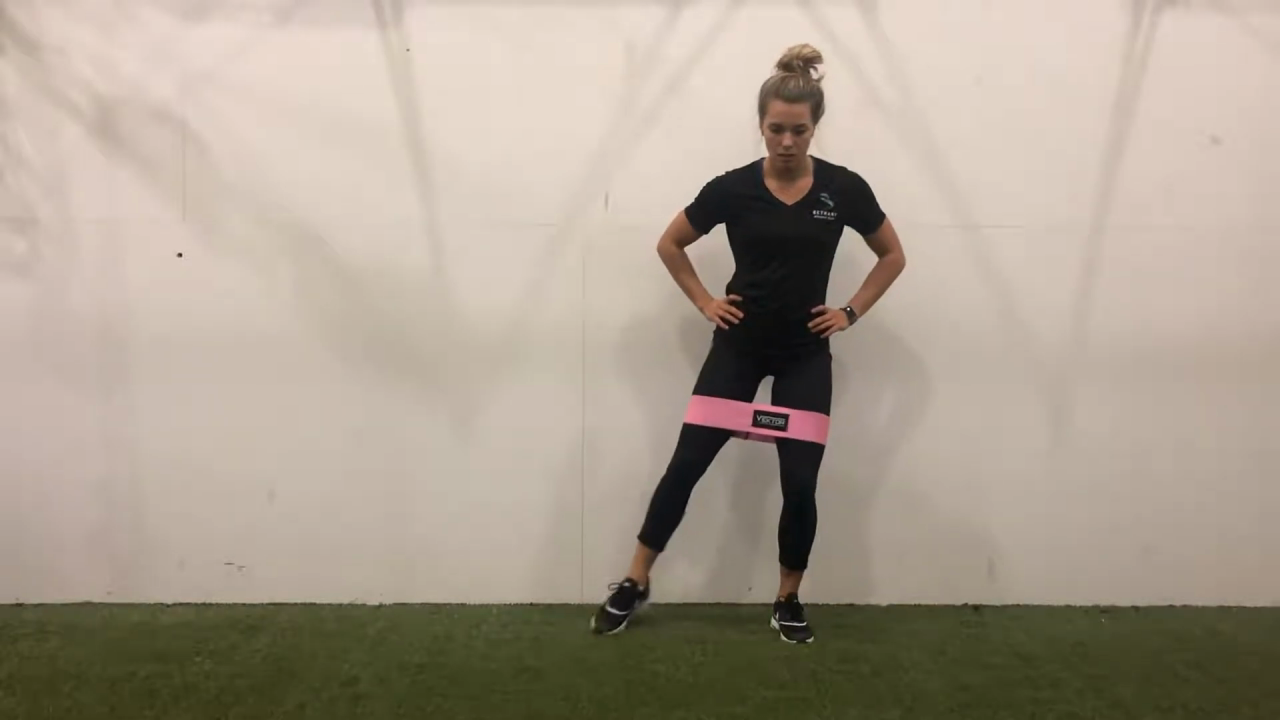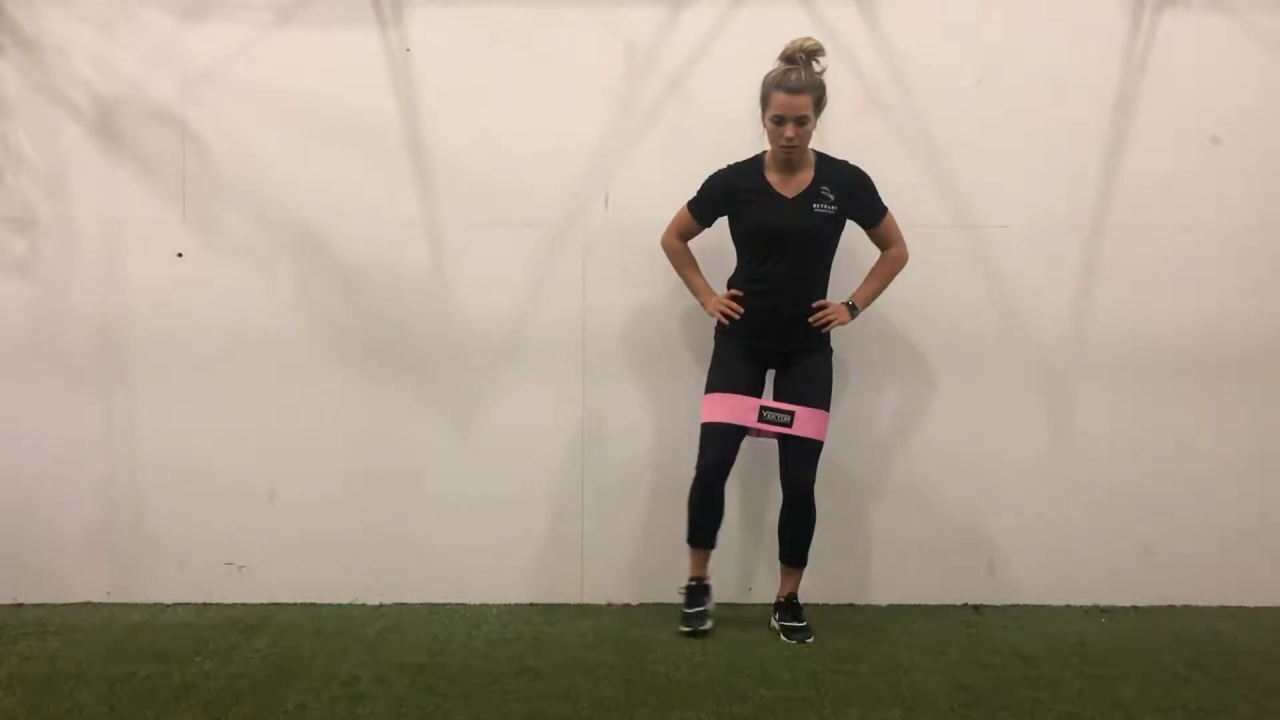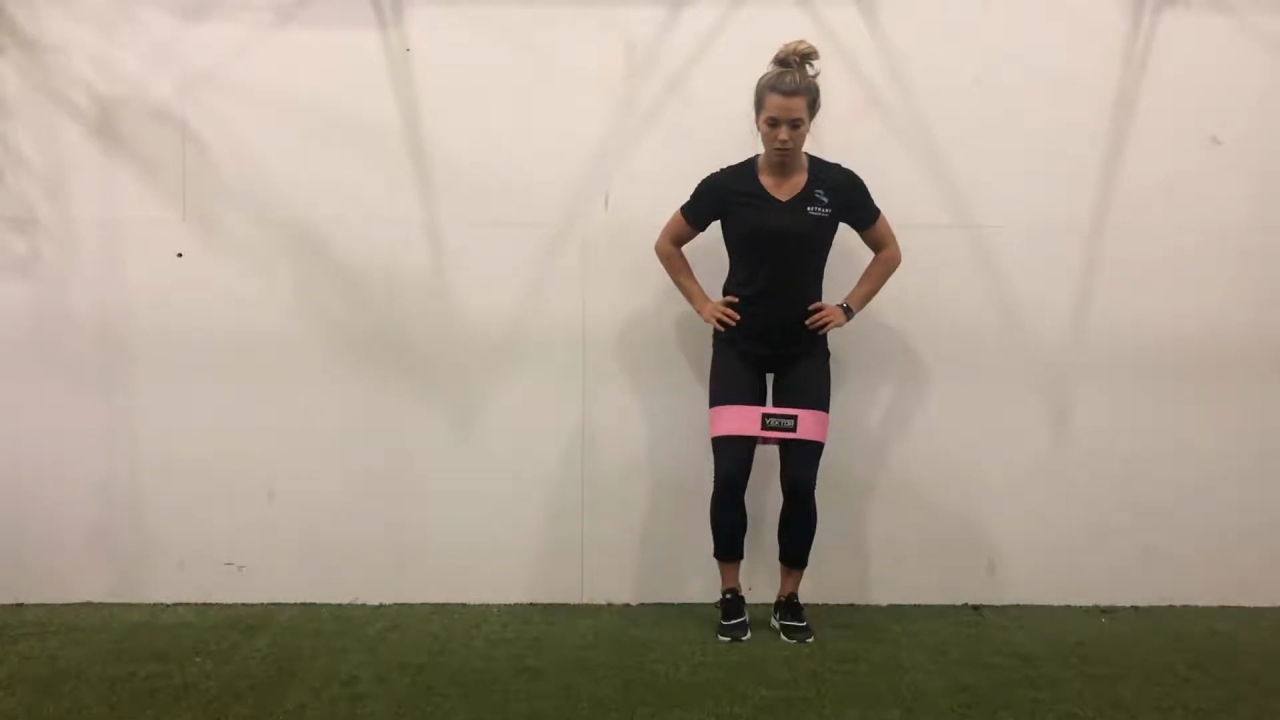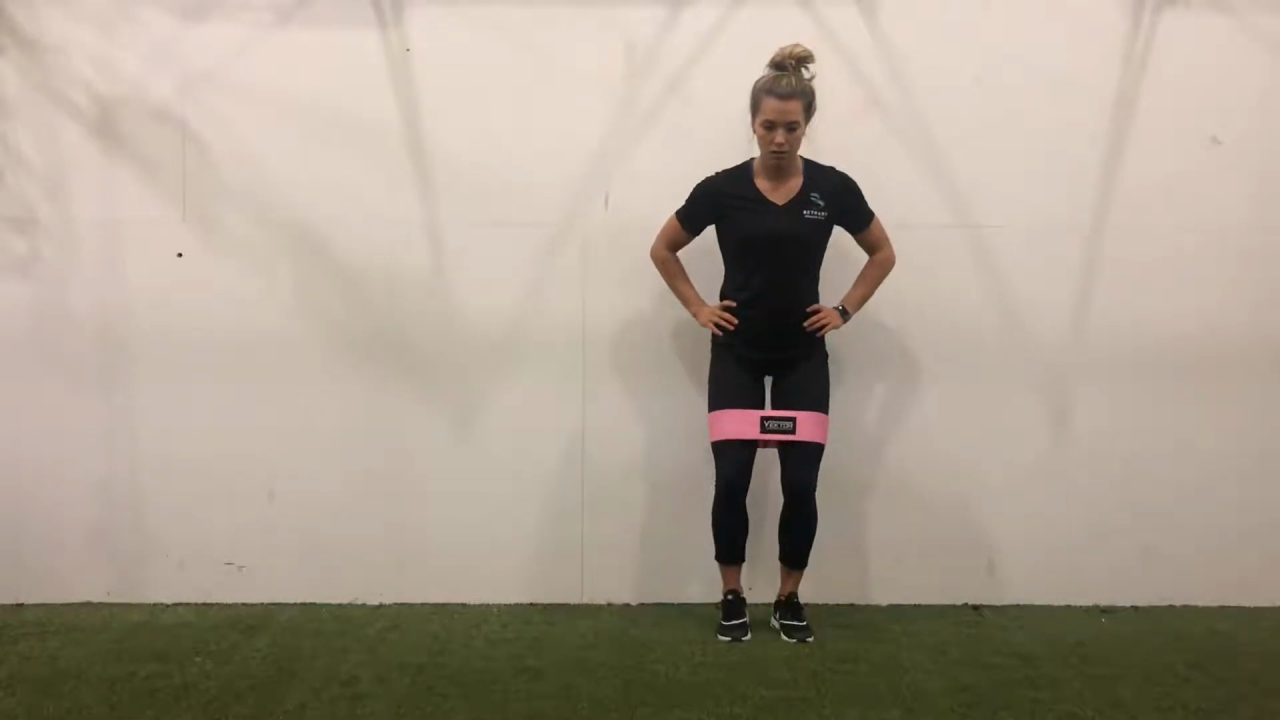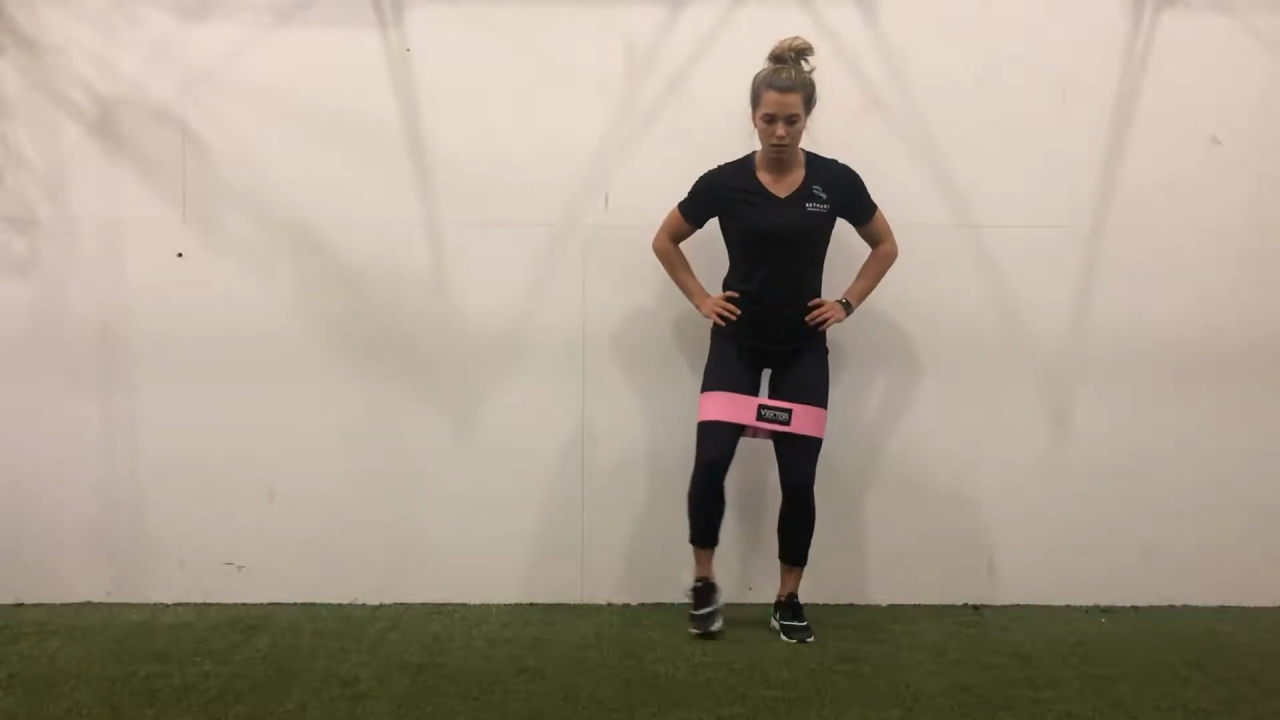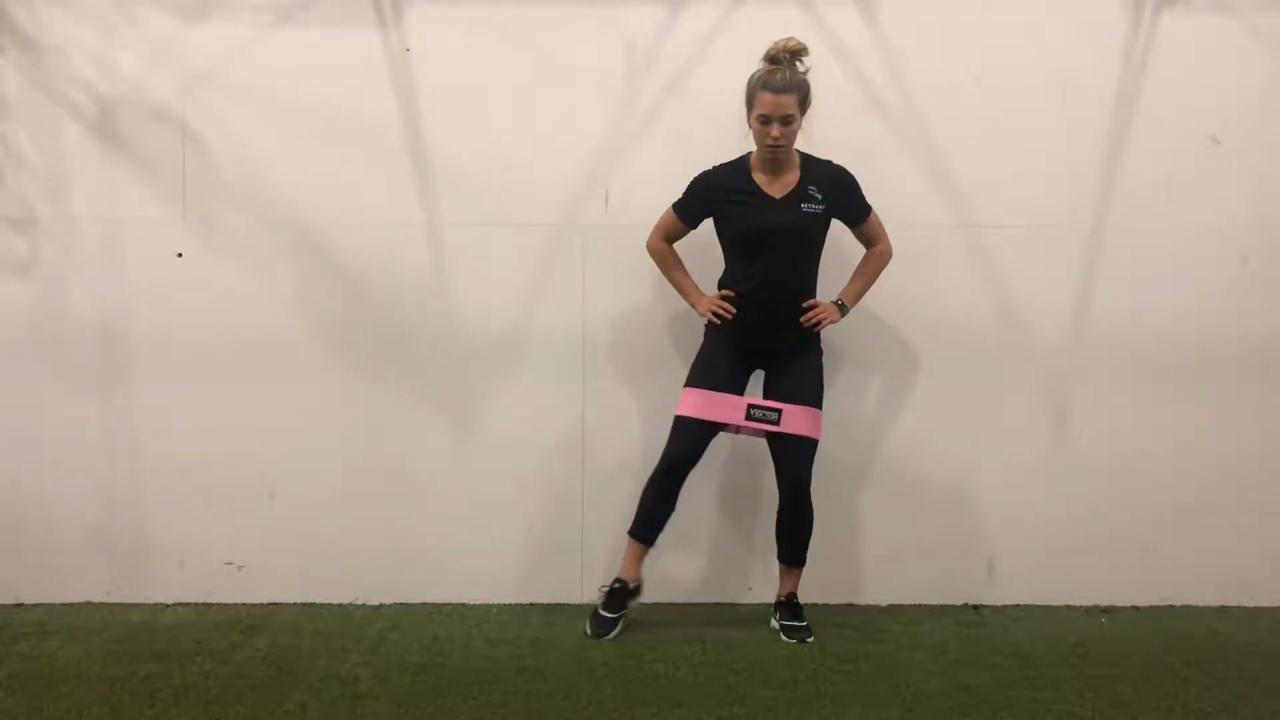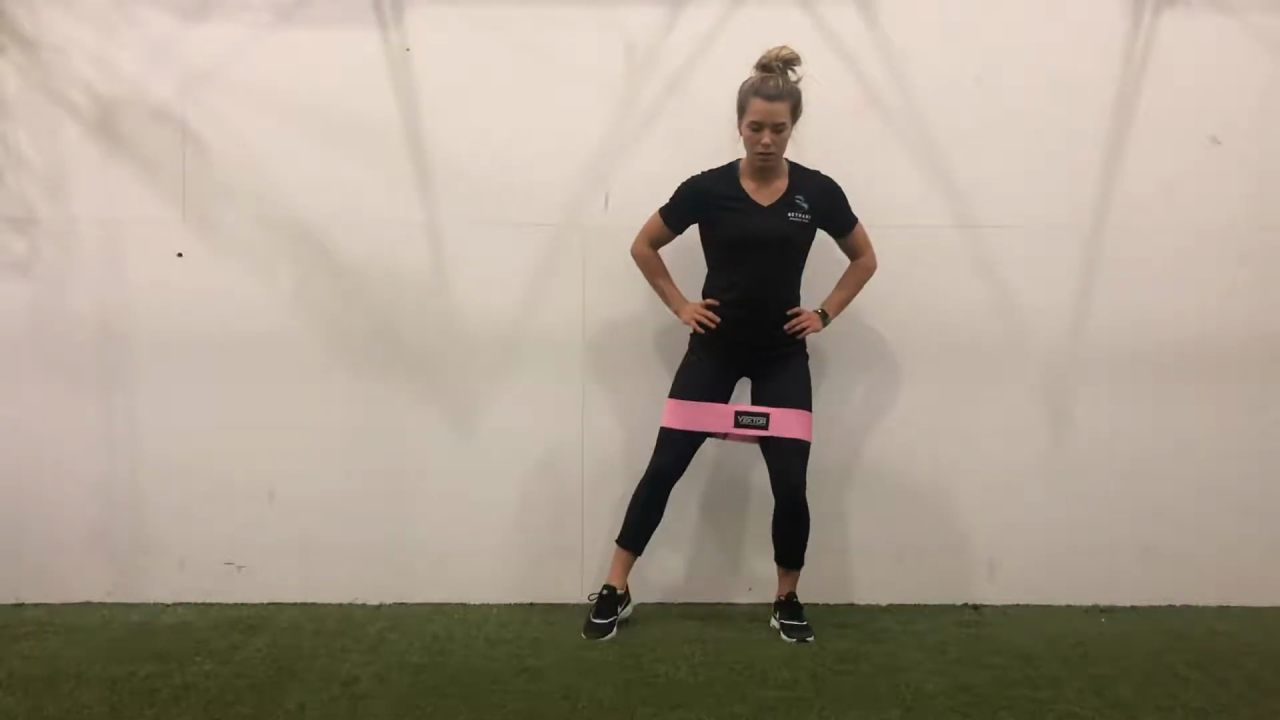
dt=0.2s
person 1, frame 1
left shoulder: (844, 188)
right shoulder: (732, 188)
left elbow: (892, 256)
right elbow: (669, 244)
left wrist: (850, 312)
right wrist: (704, 301)
left hip: (805, 356)
right hip: (738, 346)
left knee: (800, 486)
right knee: (687, 465)
left ankle: (788, 601)
right ankle: (634, 583)
person 1, frame 2
left shoulder: (846, 182)
right shoulder: (734, 180)
left elbow: (895, 251)
right elbow: (673, 238)
left wrist: (852, 305)
right wrist: (706, 297)
left hip: (806, 349)
right hip: (740, 342)
left knee: (799, 481)
right knee: (712, 466)
left ankle: (788, 601)
right ankle: (697, 583)
person 1, frame 3
left shoulder: (838, 184)
right shoulder: (727, 185)
left elbow: (888, 252)
right elbow: (667, 244)
left wrist: (848, 308)
right wrist: (702, 304)
left hip: (804, 353)
right hip: (738, 349)
left knee: (800, 484)
right knee: (730, 479)
left ankle: (788, 600)
right ankle: (731, 596)
person 1, frame 4
left shoulder: (833, 188)
right shoulder: (722, 189)
left elbow: (882, 255)
right elbow: (662, 250)
left wrist: (844, 310)
right wrist: (698, 308)
left hip: (802, 356)
right hip: (737, 353)
left knee: (800, 486)
right knee: (731, 482)
left ankle: (789, 600)
right ankle: (732, 596)
person 1, frame 5
left shoulder: (836, 180)
right shoulder: (725, 181)
left elbow: (885, 246)
right elbow: (665, 241)
left wrist: (847, 303)
right wrist: (701, 299)
left hip: (802, 349)
right hip: (736, 343)
left knee: (799, 481)
right knee: (710, 464)
left ankle: (788, 600)
right ankle: (704, 584)
person 1, frame 6
left shoulder: (830, 181)
right shoulder: (719, 182)
left elbow: (880, 248)
right elbow: (659, 240)
left wrist: (841, 305)
right wrist: (695, 297)
left hip: (796, 348)
right hip: (729, 341)
left knee: (795, 481)
right knee: (677, 459)
left ankle: (788, 601)
right ankle: (624, 585)
person 1, frame 7
left shoulder: (817, 191)
right shoulder: (706, 188)
left elbow: (864, 260)
right elbow: (644, 246)
left wrist: (824, 314)
right wrist: (679, 305)
left hip: (782, 357)
right hip: (714, 349)
left knee: (791, 487)
right knee: (664, 469)
left ankle: (787, 601)
right ankle: (614, 591)
